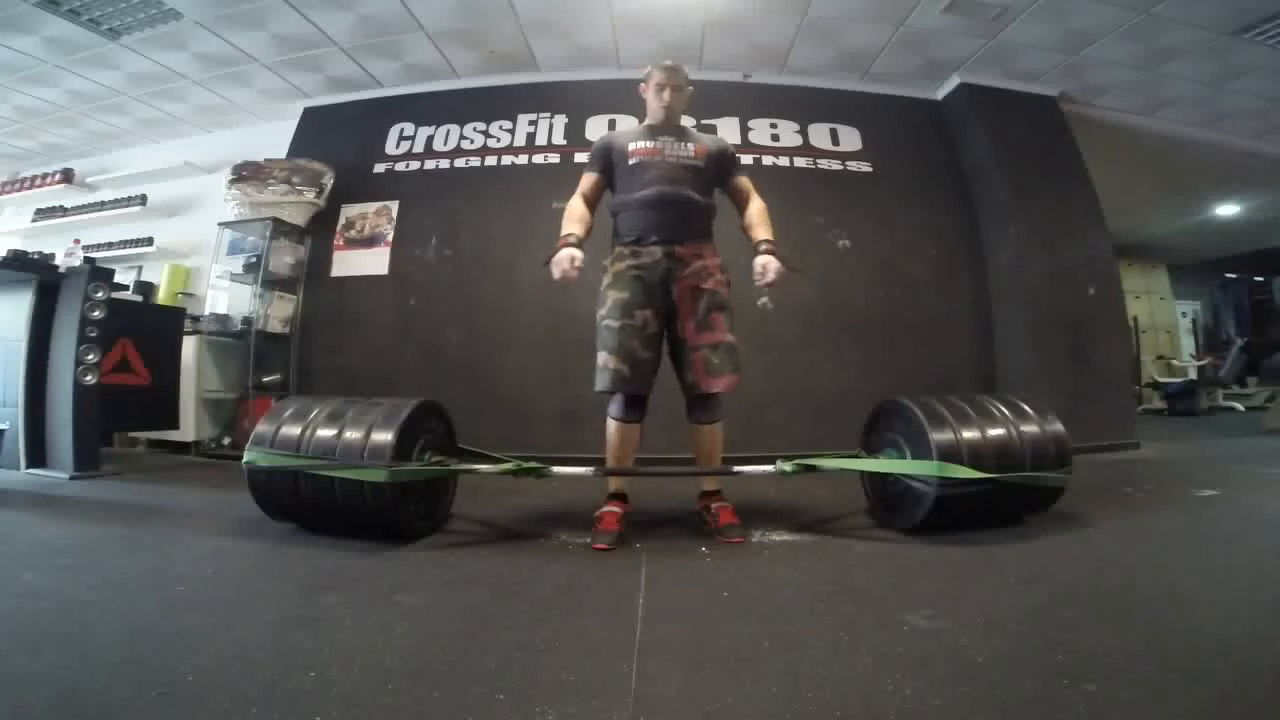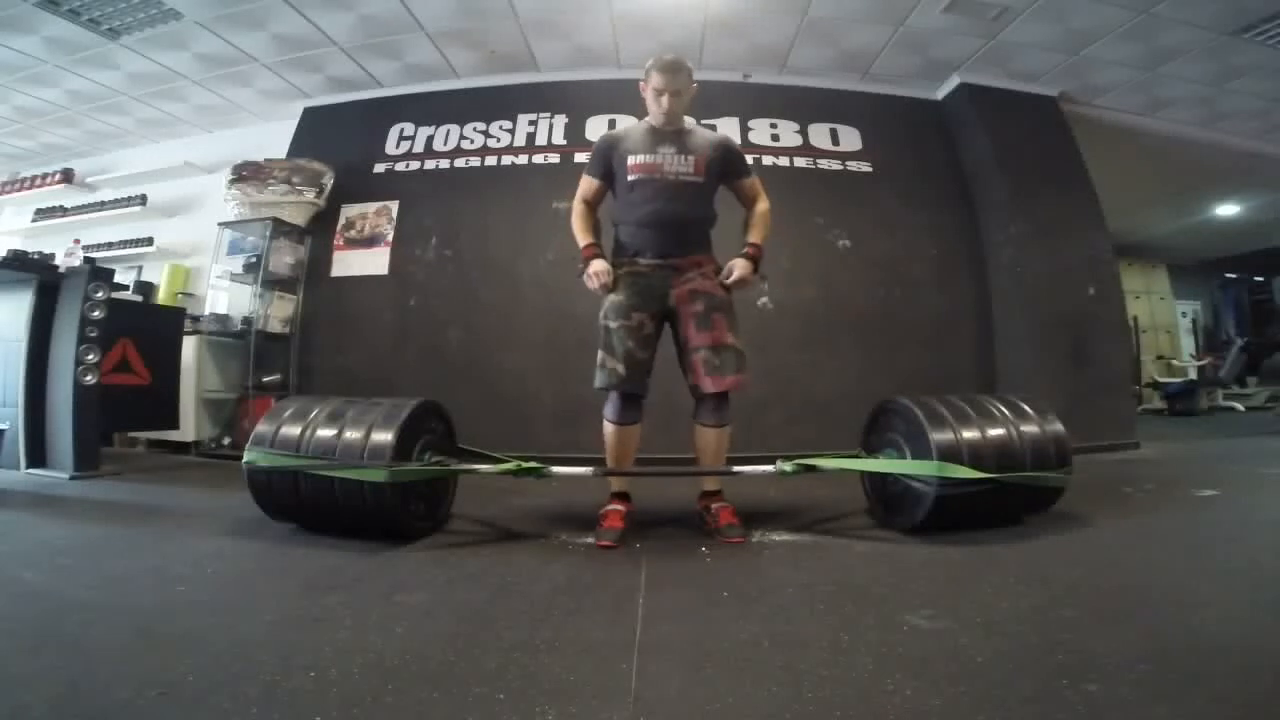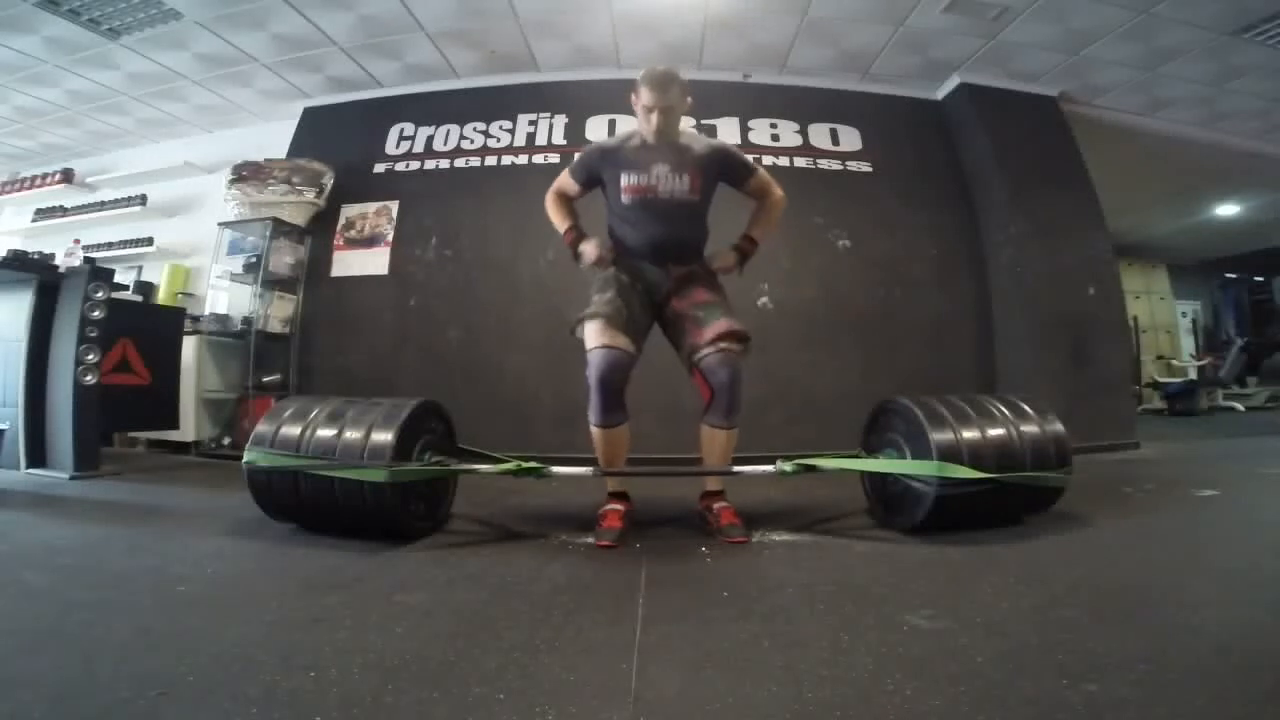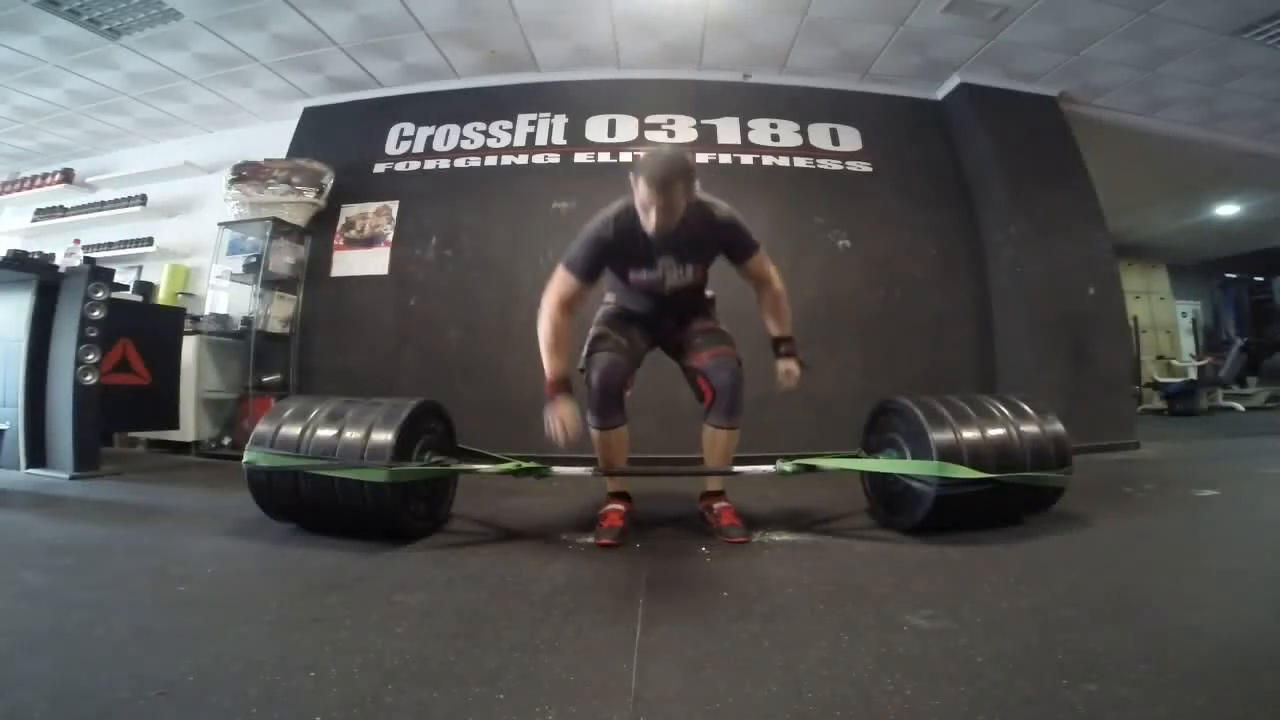
dt=0.3s
person 1, frame 1
left shoulder: (713, 146)
right shoulder: (614, 144)
left elbow: (751, 201)
right elbow: (582, 200)
left wrist: (764, 247)
right wrist: (569, 243)
left hip: (698, 264)
right hip: (632, 264)
left knee: (706, 385)
right knee: (627, 386)
left ankle: (711, 496)
right ankle: (615, 499)
person 1, frame 2
left shoulder: (717, 146)
right shoulder: (614, 143)
left elbow: (757, 201)
right elbow: (583, 203)
left wrist: (750, 253)
right wrist: (591, 254)
left hip: (696, 273)
right hip: (632, 273)
left knee: (713, 386)
right knee: (623, 387)
left ankle: (712, 496)
right ankle: (617, 498)
person 1, frame 3
left shoulder: (712, 153)
right shoulder: (606, 153)
left elbow: (771, 195)
right elbow: (556, 195)
left wrist: (743, 249)
right wrist: (578, 239)
left hip: (690, 277)
right hip: (626, 276)
left knee: (724, 371)
right knee: (604, 371)
left ankle: (714, 496)
right ankle: (616, 498)
person 1, frame 4
left shoulder: (717, 221)
right shoulder: (608, 229)
left elbow: (766, 280)
right elbow: (554, 305)
left wrist: (784, 348)
right wrist: (557, 390)
left hip: (689, 313)
right hip: (627, 312)
left knee: (727, 378)
right knee: (602, 378)
left ankle: (714, 496)
right ankle: (617, 498)
